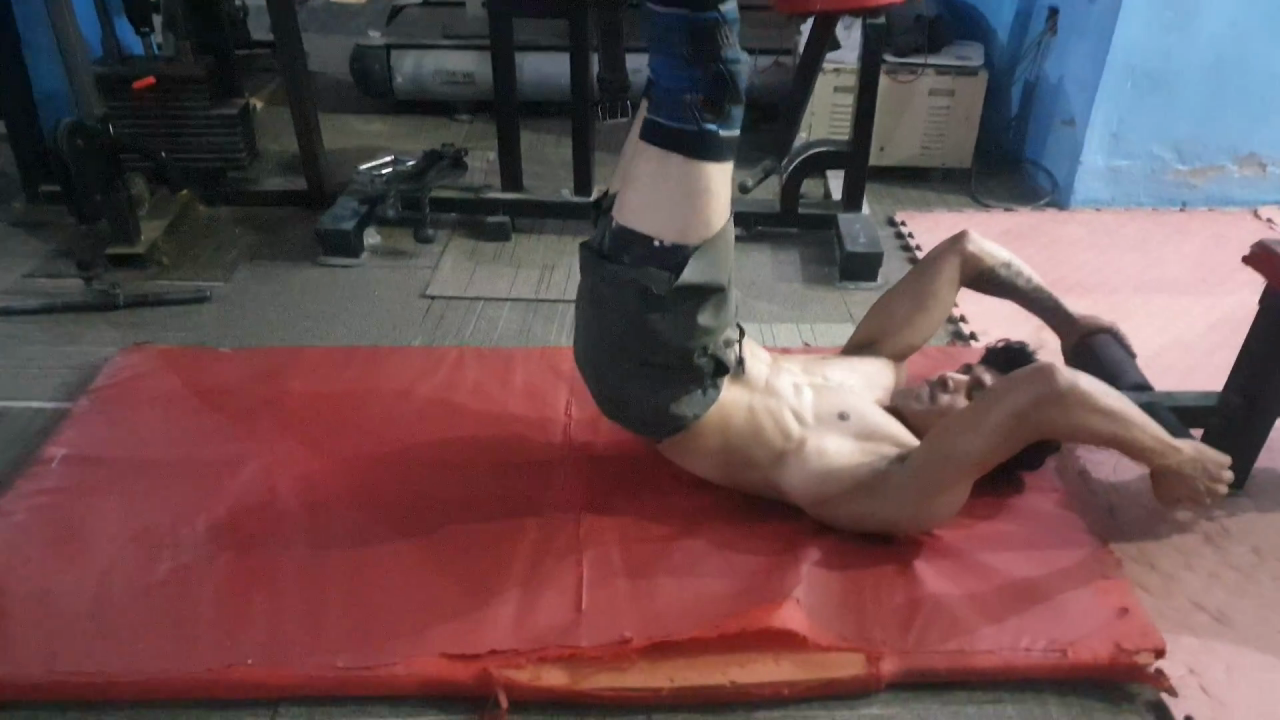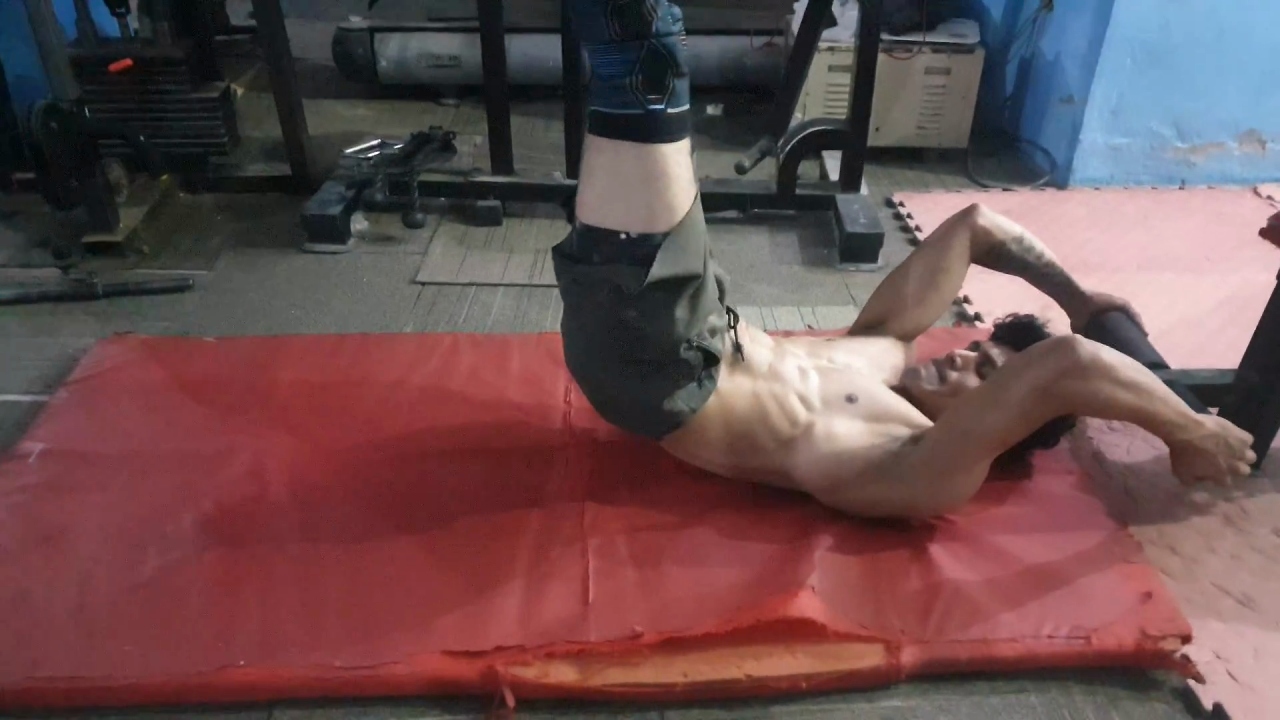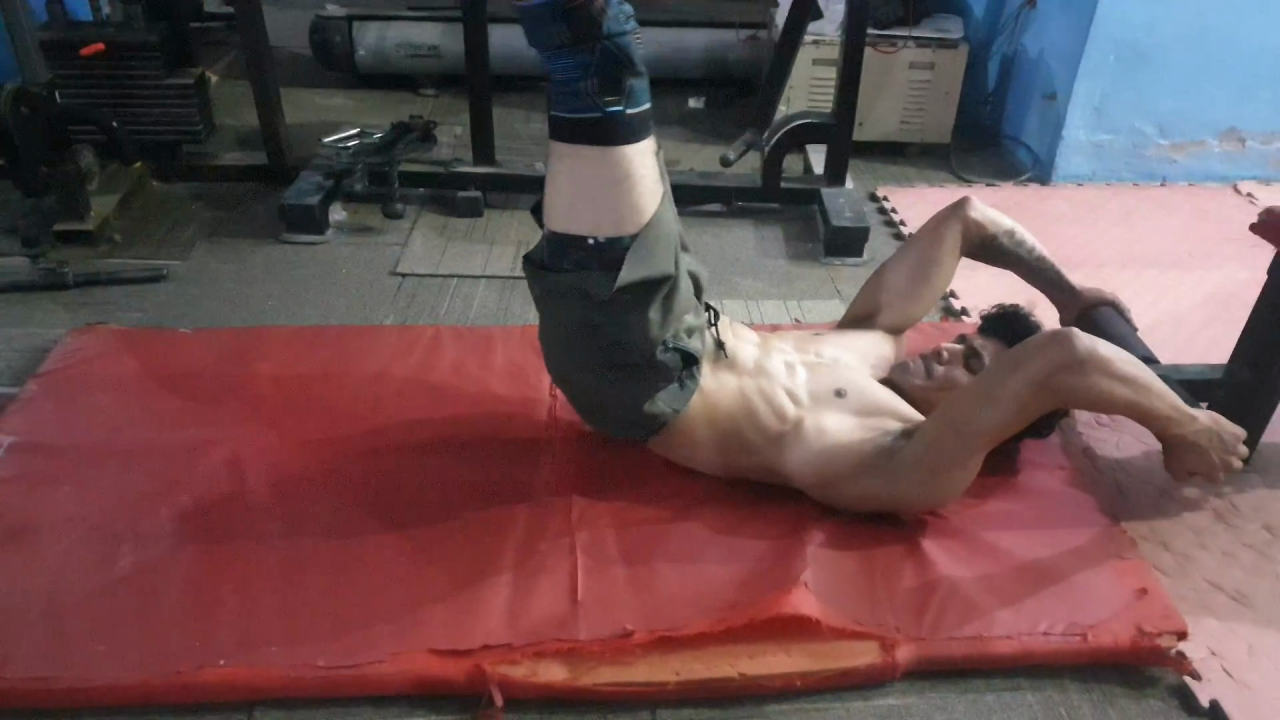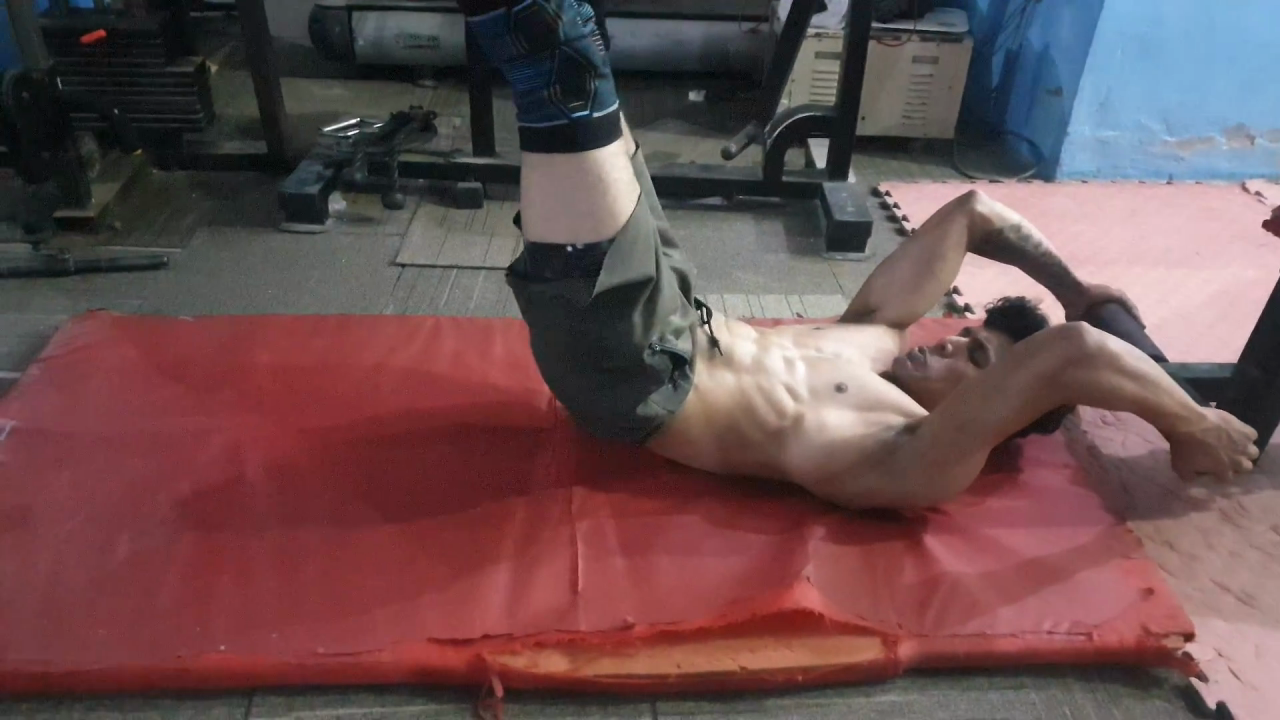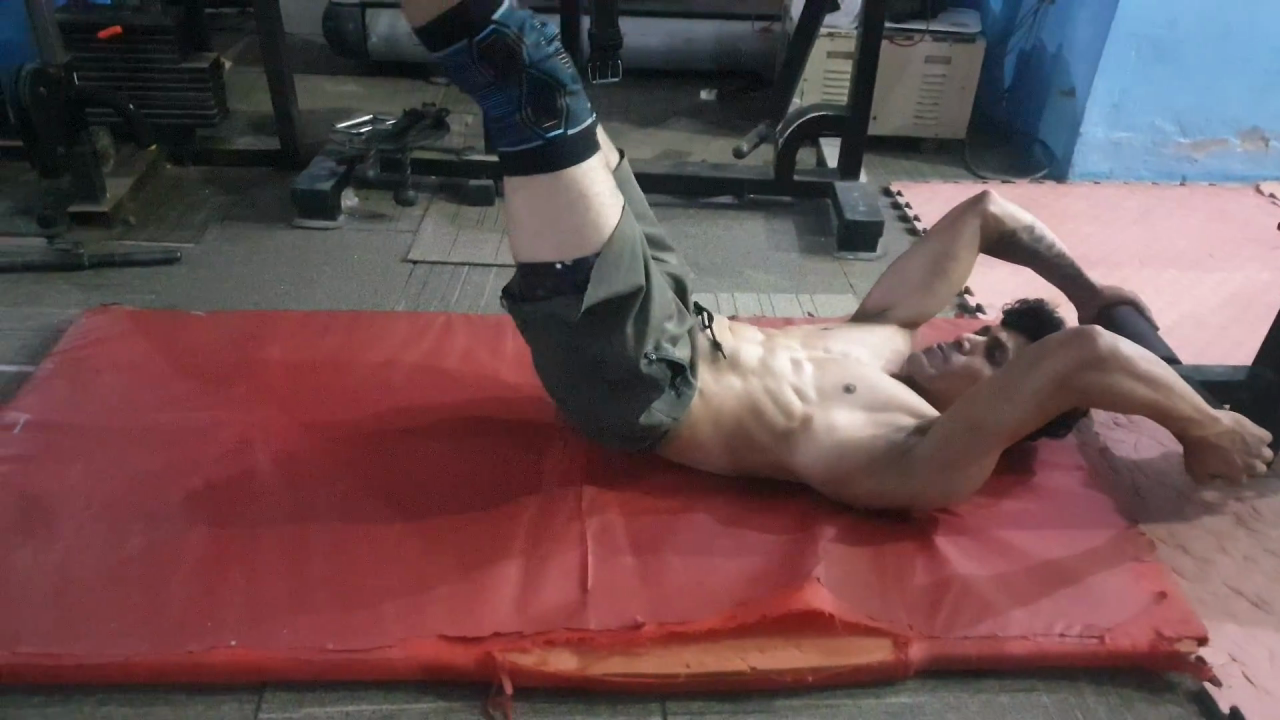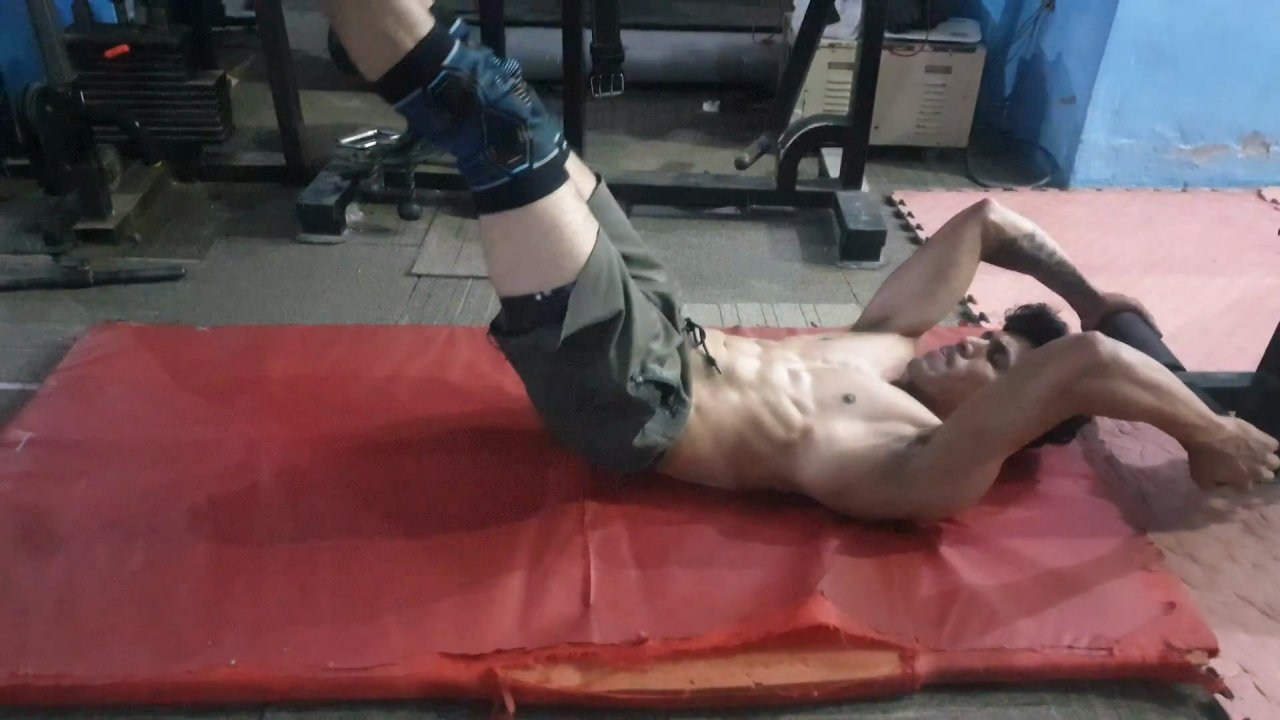
dt=0.4s
person 1, frame 1
left shoulder: (921, 494)
right shoulder: (875, 374)
right elbow: (965, 252)
left wrist: (1171, 461)
right wrist: (1067, 323)
left hip: (655, 367)
person 1, frame 2
left shoulder: (936, 475)
right shoulder: (885, 354)
right elbow: (975, 225)
left wrist: (1193, 435)
right wrist: (1080, 300)
left hip: (649, 366)
right hip: (701, 337)
person 1, frame 3
left shoulder: (925, 469)
right shoulder: (876, 346)
right elbow: (965, 217)
left wrist: (1185, 430)
right wrist: (1071, 294)
left hip: (636, 370)
right hip: (690, 336)
person 1, frame 4
left shoulder: (929, 464)
right shoulder: (876, 340)
right elbow: (971, 211)
left wrist: (1193, 428)
right wrist: (1075, 290)
left hip: (629, 370)
right hip: (682, 330)
person 1, frame 5
left shoulder: (941, 465)
right shoulder: (889, 341)
right elbow: (983, 212)
left wrist: (1206, 431)
right wrist: (1088, 290)
left hip: (636, 377)
right hip: (680, 327)
left knee: (540, 89)
right knee: (540, 90)
person 1, frame 6
left shoulder: (944, 472)
right shoulder: (893, 349)
left elbow: (1083, 363)
right elbow: (985, 220)
right wrist: (1090, 295)
left hip: (631, 399)
right hip: (675, 345)
left knee: (506, 130)
right knee: (516, 133)
